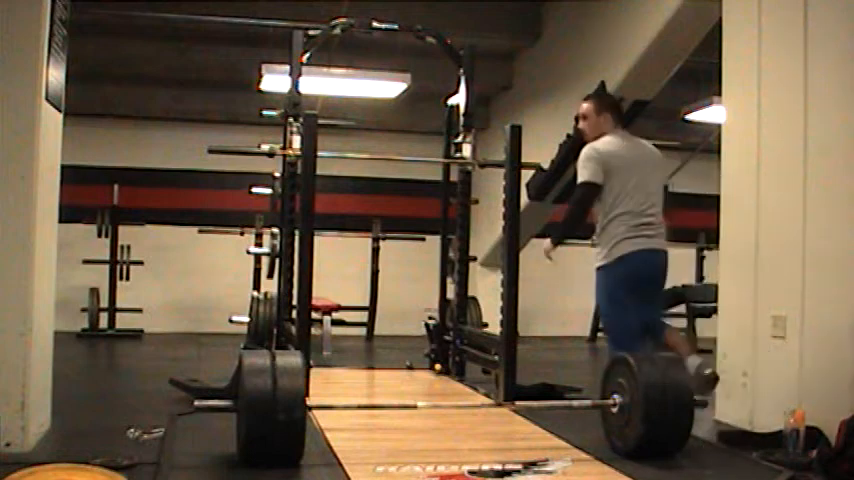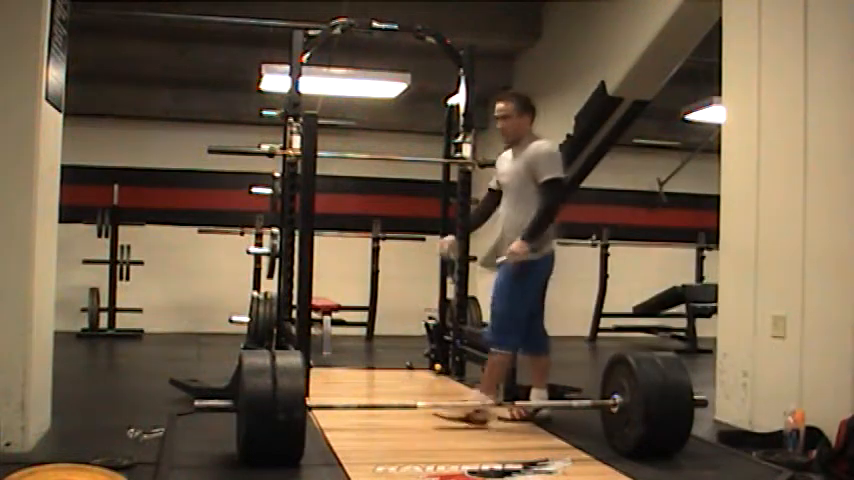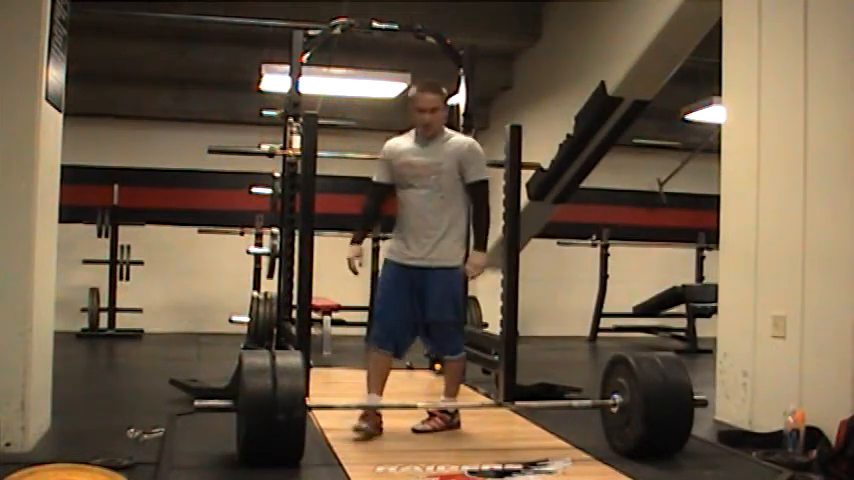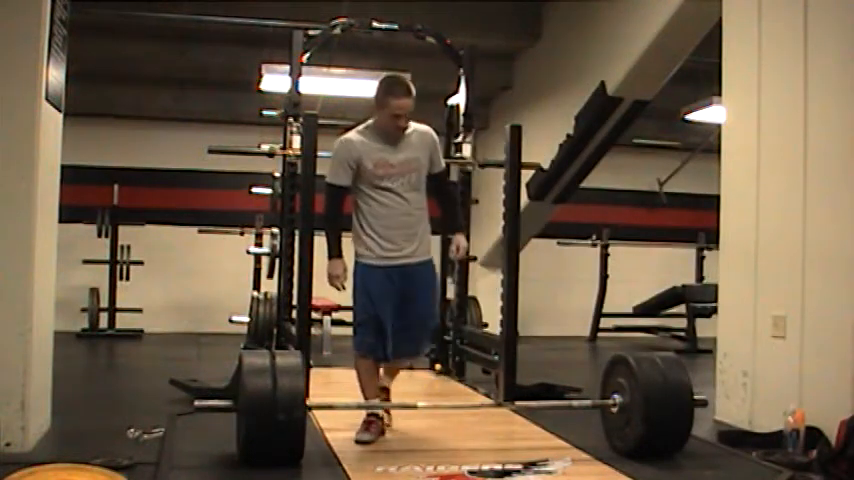
dt=1s
person 1, frame 1
left shoulder: (595, 151)
right shoulder: (652, 153)
left elbow: (583, 202)
left wrist: (555, 238)
left hip: (620, 256)
right hip: (655, 252)
left knee: (626, 345)
right knee: (649, 324)
right ankle: (695, 363)
person 1, frame 2
left shoulder: (543, 153)
right shoulder: (505, 159)
left elbow: (553, 201)
right elbow: (489, 203)
left wrist: (526, 240)
right wrist: (457, 234)
left hip: (528, 257)
right hip: (512, 256)
left knee: (504, 329)
right knee: (530, 330)
left ankle: (481, 405)
right ankle: (539, 400)
person 1, frame 3
left shoulder: (465, 149)
right shoulder: (393, 149)
left elbow: (480, 201)
right elbow: (376, 199)
left wrist: (479, 249)
right wrist: (358, 240)
left hip: (445, 263)
right hip: (399, 259)
left knee: (448, 337)
right knee: (383, 331)
left ankle: (448, 409)
right ankle: (372, 410)
person 1, frame 4
left shoulder: (426, 138)
right shoulder: (351, 145)
left elbow: (442, 187)
right elbow: (334, 204)
left wrist: (457, 231)
right wrist: (335, 256)
left hip: (419, 258)
right hip: (374, 261)
left knee: (417, 335)
right knee: (369, 339)
left ankle: (382, 386)
right ankle: (373, 413)
